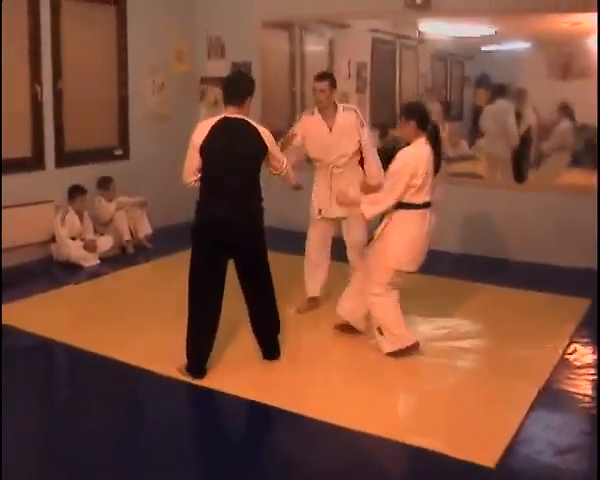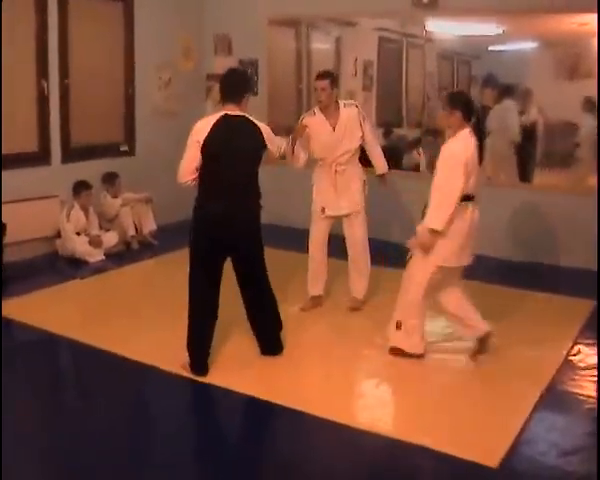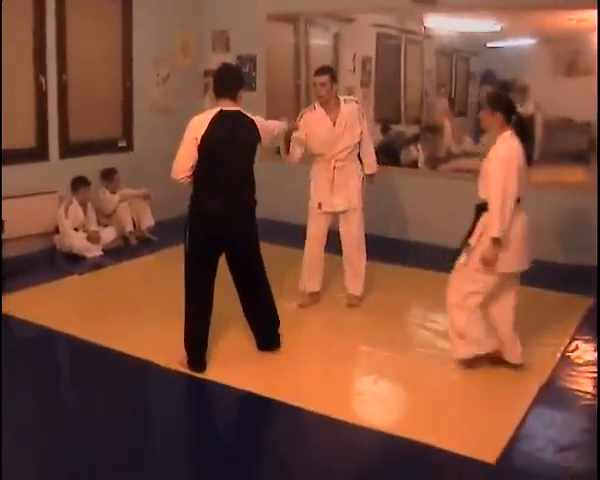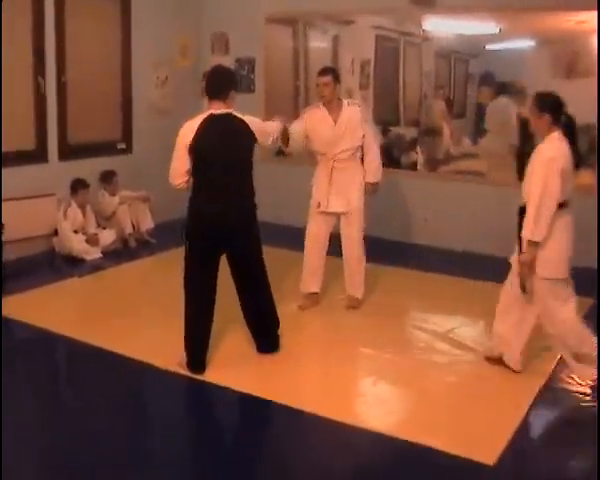
dt=0.2s
person 1, frame 1
left shoulder: (204, 129)
right shoulder: (260, 134)
left elbow: (190, 176)
right elbow: (281, 167)
right wrist: (293, 181)
left hip: (211, 218)
right hip: (247, 218)
left knee: (205, 289)
right knee: (258, 282)
left ankle: (196, 363)
right ankle: (270, 347)
person 1, frame 2
left shoulder: (204, 127)
right shoulder: (258, 130)
left elbow: (186, 176)
right elbow: (278, 148)
left hip: (209, 216)
right hip: (245, 216)
left knee: (203, 287)
right knee: (254, 279)
left ankle: (198, 360)
right ankle: (271, 342)
person 1, frame 3
left shoulder: (199, 123)
right shoulder: (253, 124)
left elbow: (180, 173)
right elbow: (274, 130)
right wrist: (286, 125)
left hip: (205, 213)
right hip: (241, 212)
left knee: (199, 283)
right knee: (251, 276)
left ankle: (196, 356)
right ankle: (268, 337)
person 1, frame 4
left shoulder: (191, 129)
right shoulder: (249, 125)
left elbow: (178, 179)
right elbow: (273, 132)
right wrist: (278, 123)
left hip: (204, 216)
right hip: (241, 214)
left knee: (199, 287)
right knee: (252, 277)
left ankle: (196, 359)
right ankle: (268, 340)
person 2, frame 1
left shoulder: (408, 156)
right shoulder: (428, 151)
left elbow: (387, 196)
left wrist: (355, 201)
right wrist: (371, 193)
left hip: (404, 223)
right hip: (419, 219)
left knee: (378, 285)
right knee: (369, 270)
left ankle: (400, 341)
right ankle: (354, 319)
person 2, frame 2
left shoulder: (454, 147)
right shoulder: (469, 141)
left elbow: (446, 194)
left wrist: (430, 232)
left hip: (451, 221)
right hip: (464, 218)
left knee: (415, 283)
right knee: (445, 285)
left ankle: (408, 343)
right ankle: (479, 331)
person 2, frame 3
left shoulder: (503, 151)
right shoulder: (511, 143)
left elbow: (502, 201)
left wrist: (493, 241)
left hip: (498, 230)
right hip: (506, 227)
left knee: (461, 291)
right knee: (500, 296)
left ankle: (479, 348)
right ankle: (507, 353)
person 2, frame 4
left shoulder: (548, 152)
right shoulder: (558, 145)
left elbow: (542, 204)
left wrist: (530, 246)
left hip: (548, 236)
right hip: (554, 230)
left knee: (553, 309)
right knee: (517, 294)
right ankle: (508, 353)
person 3, frame 1
left shoulder: (352, 115)
right shoulder: (305, 121)
left elbow: (367, 149)
left wrist: (375, 181)
right wrist: (283, 146)
left hip: (350, 181)
right hip: (323, 183)
left knee: (357, 242)
right knee: (316, 241)
right ankle: (313, 295)
person 3, frame 2
left shoulder: (354, 112)
right shoulder: (309, 120)
left elbow: (370, 142)
right elbow: (299, 160)
left wrist: (381, 169)
right wrist: (296, 141)
left hip: (351, 178)
right hip: (324, 181)
left knee: (357, 240)
right knee: (317, 240)
left ankle: (358, 293)
right ankle: (316, 293)
person 3, frame 3
left shoulder: (353, 108)
right shoulder: (308, 116)
left elbow: (365, 140)
right elbow: (294, 154)
left wrist: (369, 168)
right wrist: (289, 140)
left hip: (349, 175)
right hip: (322, 177)
left knee: (353, 237)
right knee: (314, 236)
left ankle: (355, 290)
right ankle: (311, 289)
person 3, frame 4
left shoulder: (356, 111)
right shoulder: (311, 114)
left elbow: (370, 146)
right elbow: (293, 135)
left wrist: (371, 178)
right wrist: (285, 135)
left hip: (351, 177)
right hip: (324, 178)
left knee: (352, 238)
right knee: (315, 236)
left ankle: (355, 292)
right ankle: (311, 291)
